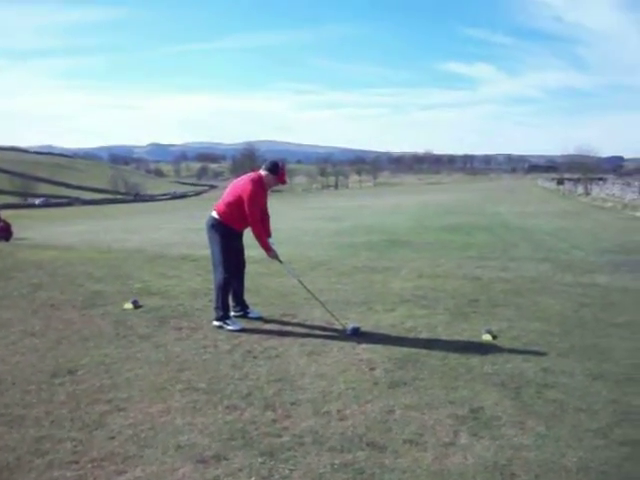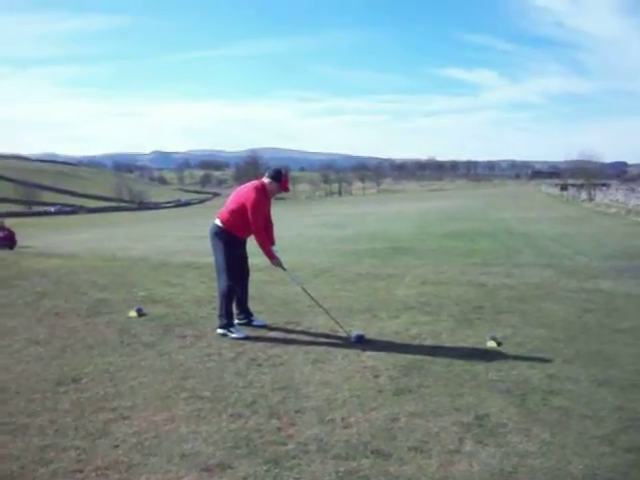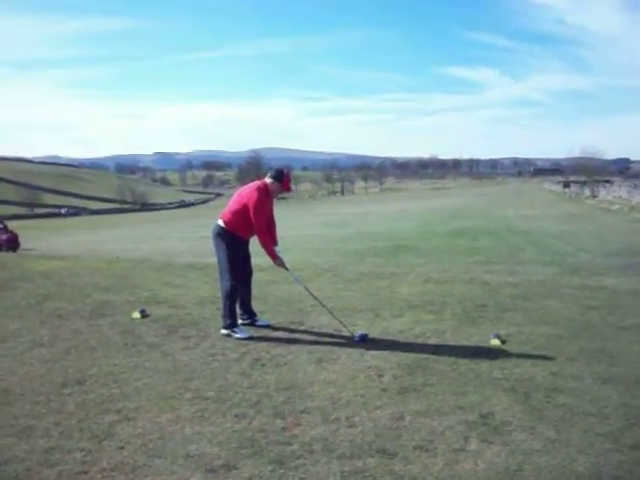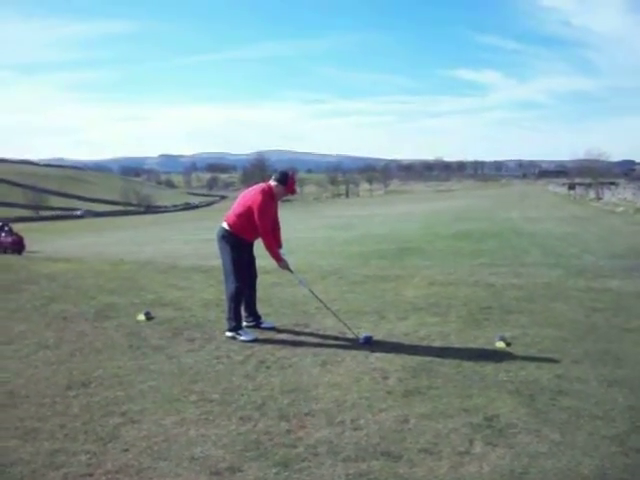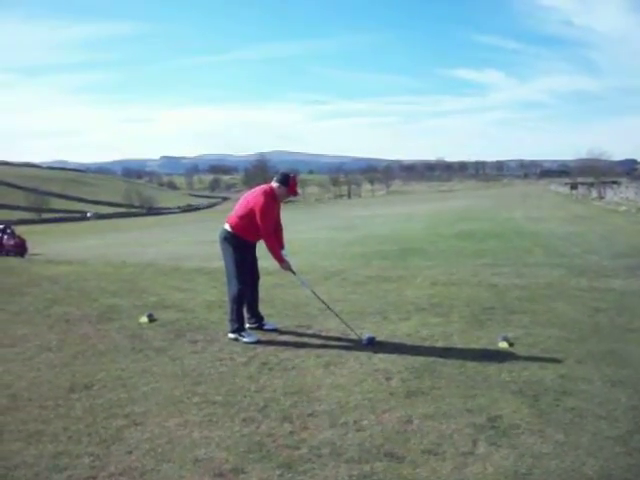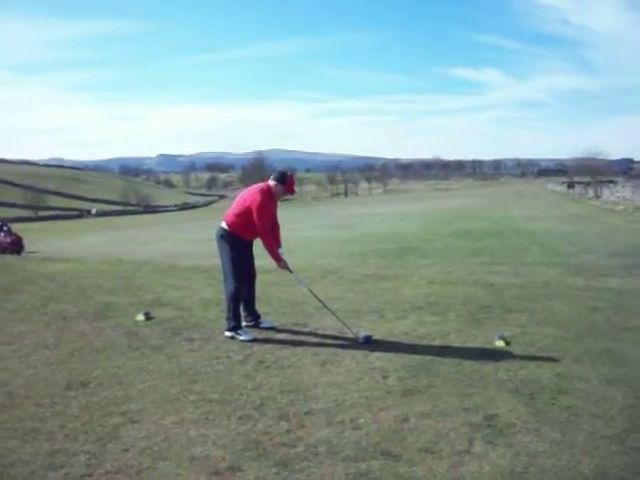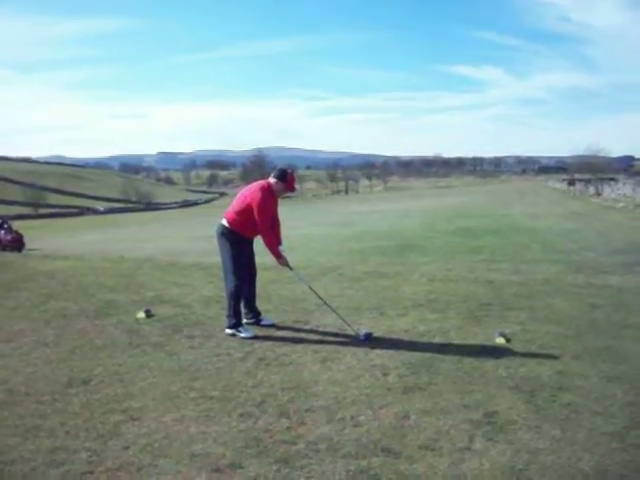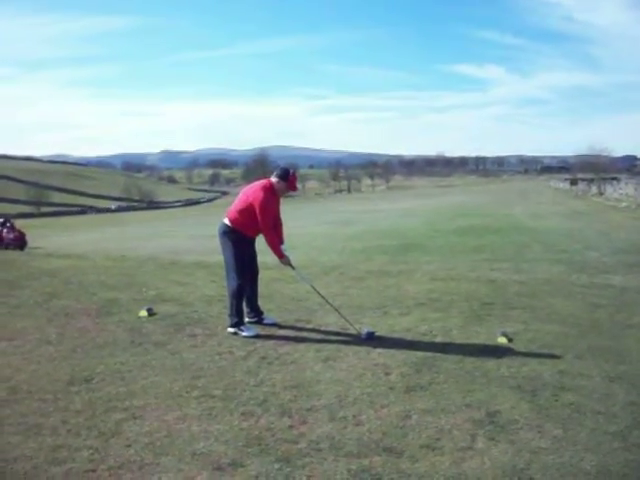
dt=0.2s
person 1, frame 1
left shoulder: (260, 186)
right shoulder: (251, 187)
left elbow: (263, 215)
right elbow: (255, 222)
left wrist: (269, 240)
right wrist: (268, 249)
left hip: (232, 228)
right hip: (220, 227)
left knee: (238, 268)
right knee: (225, 272)
left ankle: (239, 307)
right ankle: (221, 316)
person 1, frame 2
left shoulder: (263, 193)
right shoulder: (255, 195)
left elbow: (267, 222)
right elbow: (258, 230)
left wrist: (272, 247)
right wrist: (271, 256)
left hip: (236, 235)
right hip: (224, 234)
left knee: (242, 276)
right knee: (229, 279)
left ankle: (243, 315)
right ankle: (225, 324)
person 1, frame 3
left shoulder: (266, 194)
right shoulder: (257, 195)
left elbow: (270, 223)
right elbow: (261, 231)
left wrist: (275, 248)
right wrist: (274, 257)
left hip: (239, 236)
right hip: (226, 235)
left knee: (245, 276)
right knee: (232, 280)
left ankle: (246, 316)
right ankle: (228, 325)
person 1, frame 4
left shoulder: (270, 196)
right shoulder: (261, 198)
left elbow: (274, 225)
right elbow: (265, 233)
left wrist: (279, 250)
right wrist: (278, 259)
left hip: (243, 239)
right hip: (230, 238)
left knee: (250, 279)
right knee: (236, 282)
left ankle: (251, 318)
right ankle: (233, 327)
person 1, frame 5
left shoulder: (272, 198)
right shoulder: (263, 200)
left elbow: (276, 227)
right elbow: (267, 235)
left wrist: (282, 251)
right wrist: (281, 260)
left hip: (246, 240)
right hip: (233, 239)
left knee: (252, 280)
right knee: (239, 284)
left ankle: (254, 320)
right ankle: (236, 329)
person 1, frame 6
left shoulder: (269, 196)
right shoulder: (260, 198)
left elbow: (273, 225)
right elbow: (264, 233)
left wrist: (278, 250)
right wrist: (278, 258)
left hip: (242, 238)
right hip: (229, 237)
left knee: (249, 278)
right knee: (235, 282)
left ankle: (250, 318)
right ankle: (232, 327)
person 1, frame 7
left shoulder: (270, 193)
right shoulder: (260, 195)
left elbow: (274, 222)
right elbow: (265, 230)
left wrist: (279, 247)
right wrist: (278, 256)
left hip: (243, 235)
right hip: (230, 235)
left knee: (249, 276)
right knee: (236, 279)
left ankle: (251, 315)
right ankle: (233, 324)
person 1, frame 8
left shoulder: (273, 193)
right shoulder: (262, 195)
left elbow: (276, 222)
right elbow: (267, 230)
left wrist: (281, 246)
right wrist: (281, 255)
left hip: (245, 235)
right hip: (232, 234)
left knee: (252, 275)
right knee: (238, 278)
left ankle: (253, 314)
right ankle: (235, 323)
